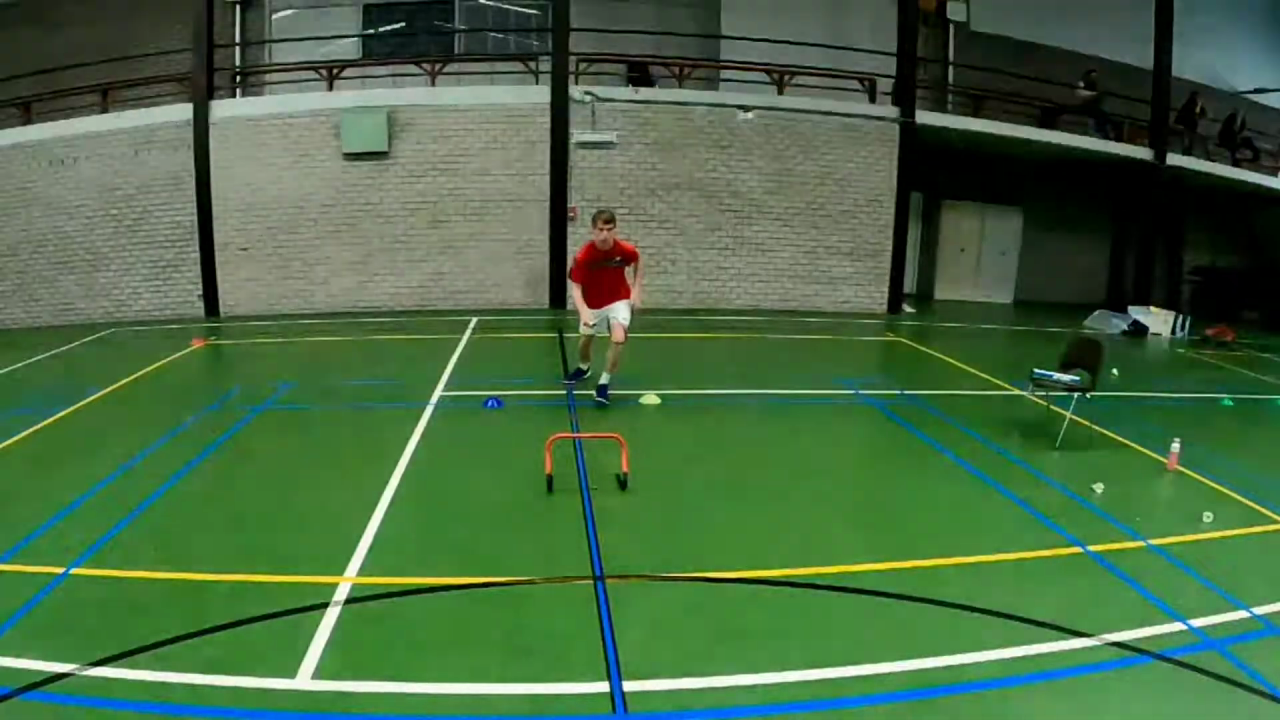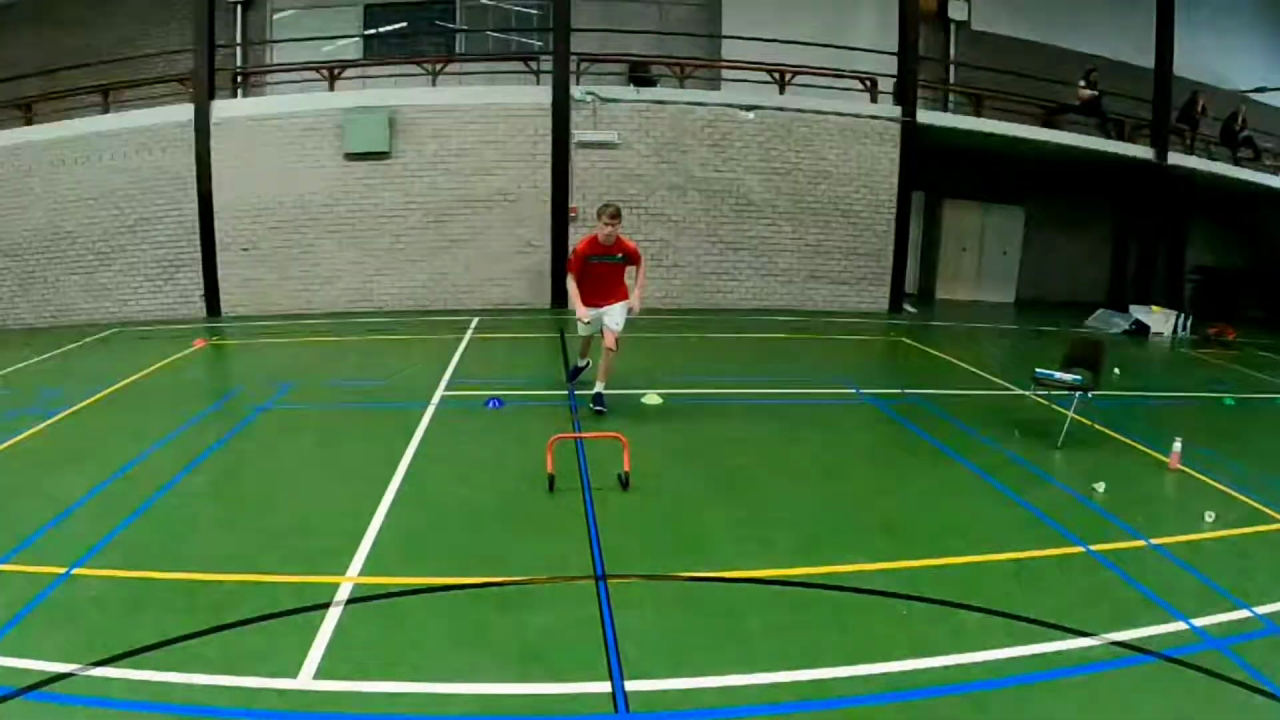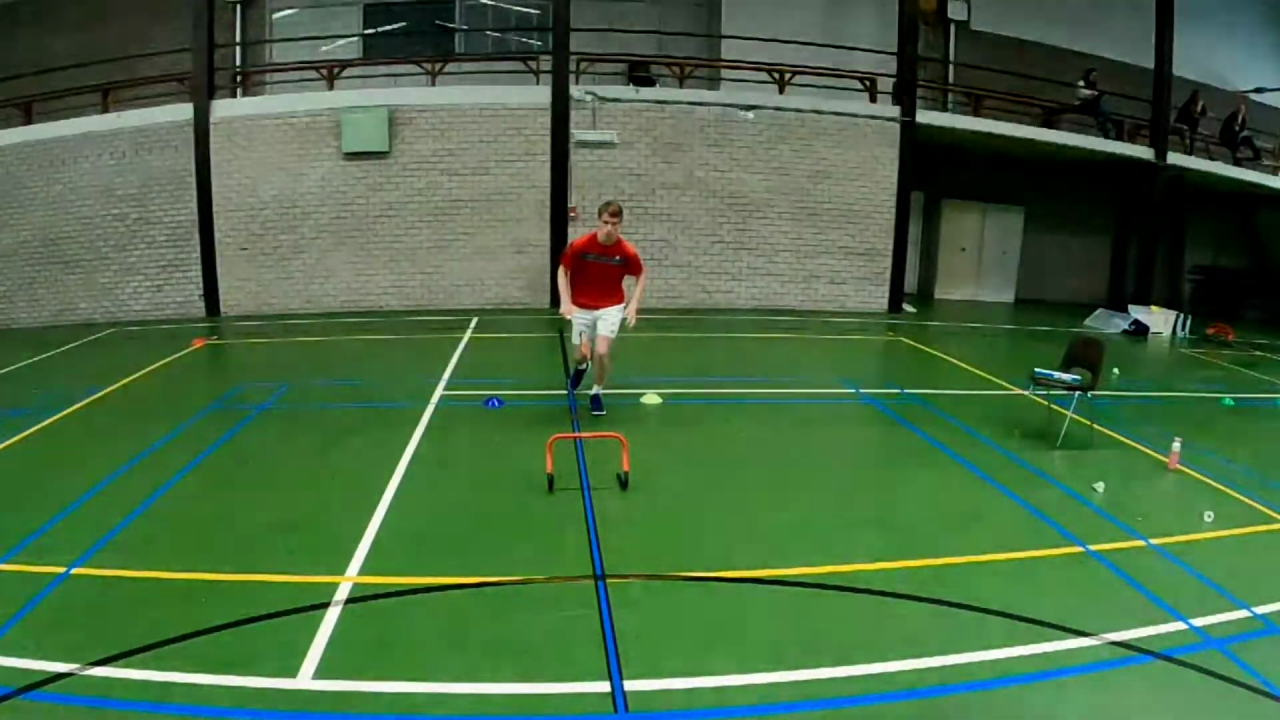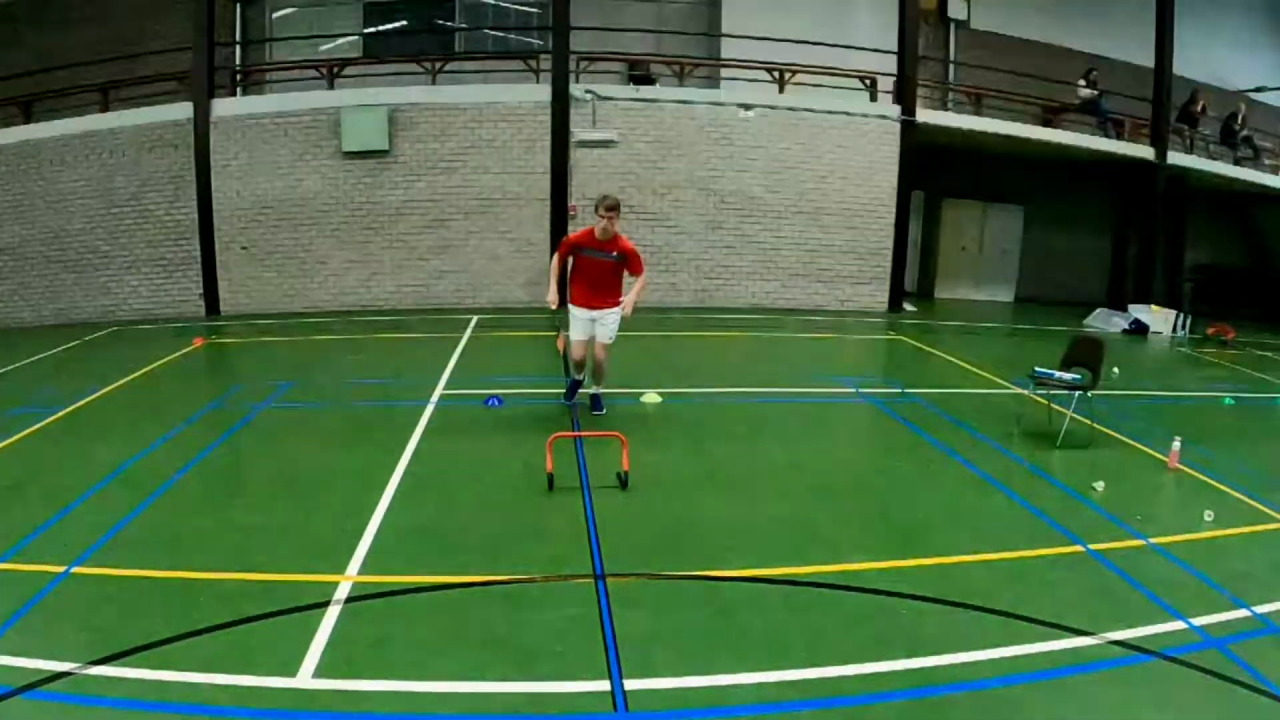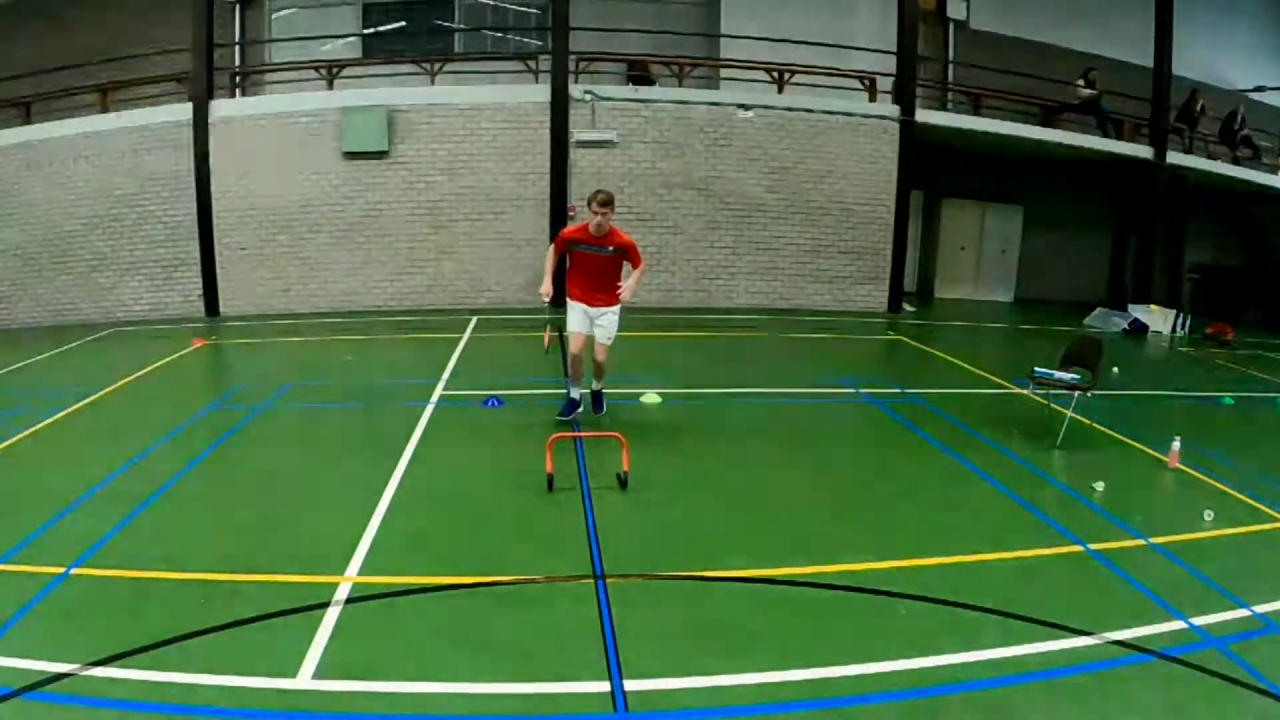
dt=1s
person 1, frame 1
left shoulder: (626, 249)
right shoulder: (583, 256)
left elbow: (638, 262)
right elbow: (576, 287)
left wrist: (636, 290)
right wrist: (583, 312)
left hip: (619, 300)
right hip: (592, 304)
left knee: (618, 339)
right knee: (585, 339)
left ankle: (604, 383)
right ankle: (584, 368)
person 1, frame 2
left shoulder: (628, 248)
right shoulder: (583, 249)
left elbow: (640, 265)
right elbow: (571, 278)
left wrist: (636, 293)
right wrist: (579, 307)
left hip: (616, 303)
right hip: (588, 304)
left knee: (609, 346)
right knee: (585, 340)
left ankle: (598, 392)
right ankle: (582, 363)
person 1, frame 3
left shoulder: (627, 252)
right shoulder: (580, 246)
left elbow: (641, 275)
right elbow: (563, 270)
left wrist: (634, 304)
right wrist: (565, 301)
left hip: (611, 307)
right hip: (582, 307)
left knee: (602, 352)
right knee: (581, 355)
left ankle: (596, 393)
right ankle: (581, 367)
person 1, frame 4
left shoulder: (626, 248)
right shoulder: (576, 240)
left elbow: (641, 275)
right elbow: (557, 258)
left wrist: (632, 296)
right wrist: (553, 289)
left hip: (609, 308)
right hip: (579, 306)
left knee: (600, 356)
right knee: (577, 356)
left ankle: (596, 393)
right ankle: (577, 378)
person 1, frame 5
left shoulder: (623, 242)
right shoulder: (570, 235)
left elbow: (639, 265)
right elbow: (553, 251)
left wrist: (631, 283)
right wrist: (547, 280)
left hip: (608, 306)
right hip: (578, 302)
left knee: (600, 358)
right knee: (575, 352)
left ankle: (597, 390)
right ankle: (574, 398)
